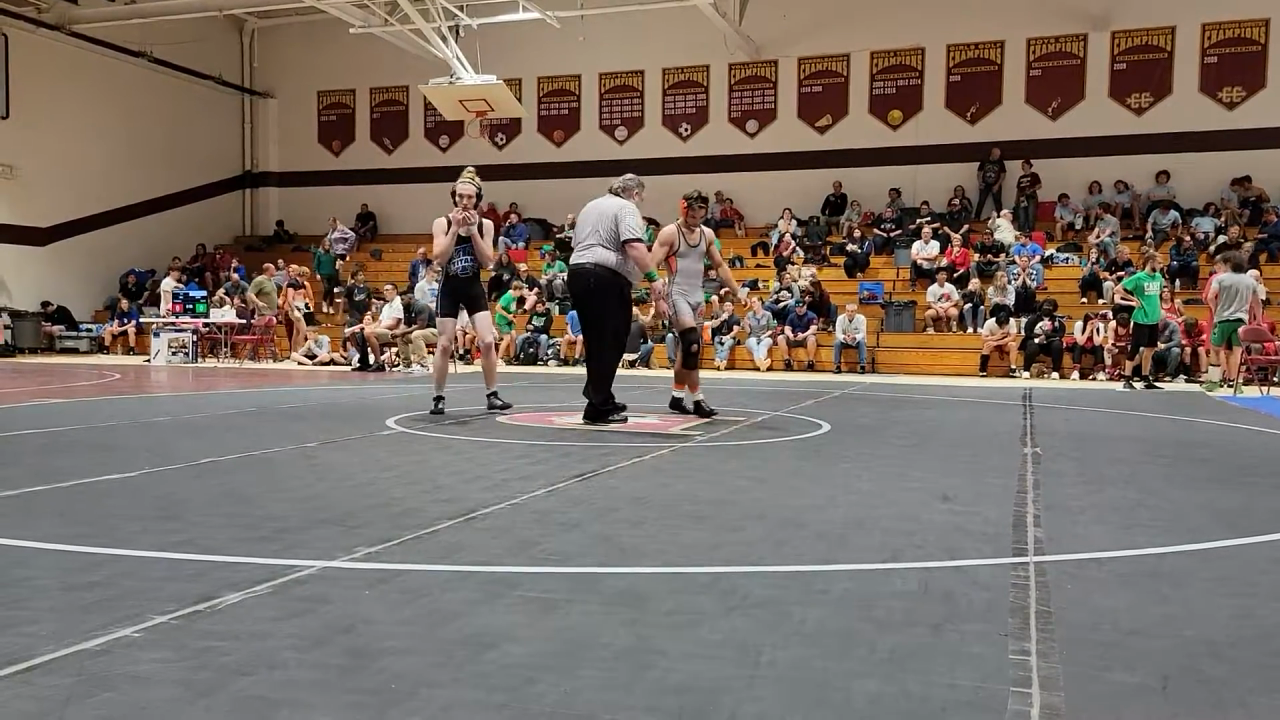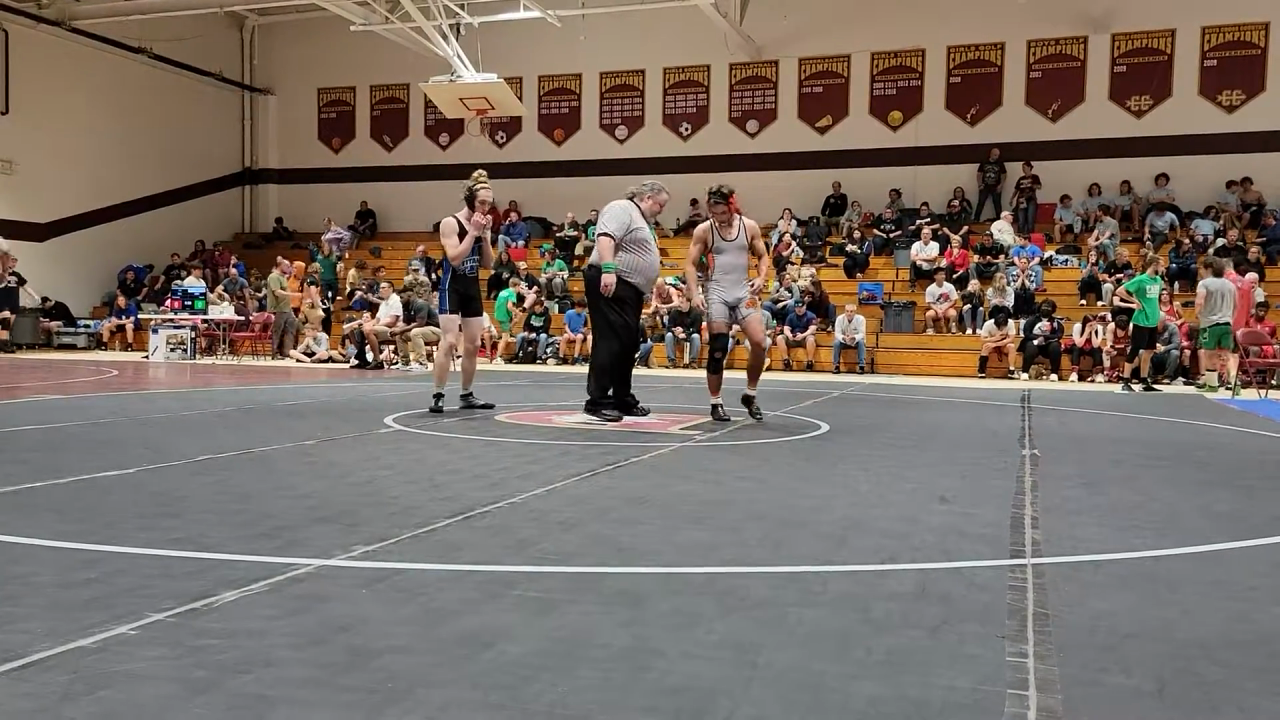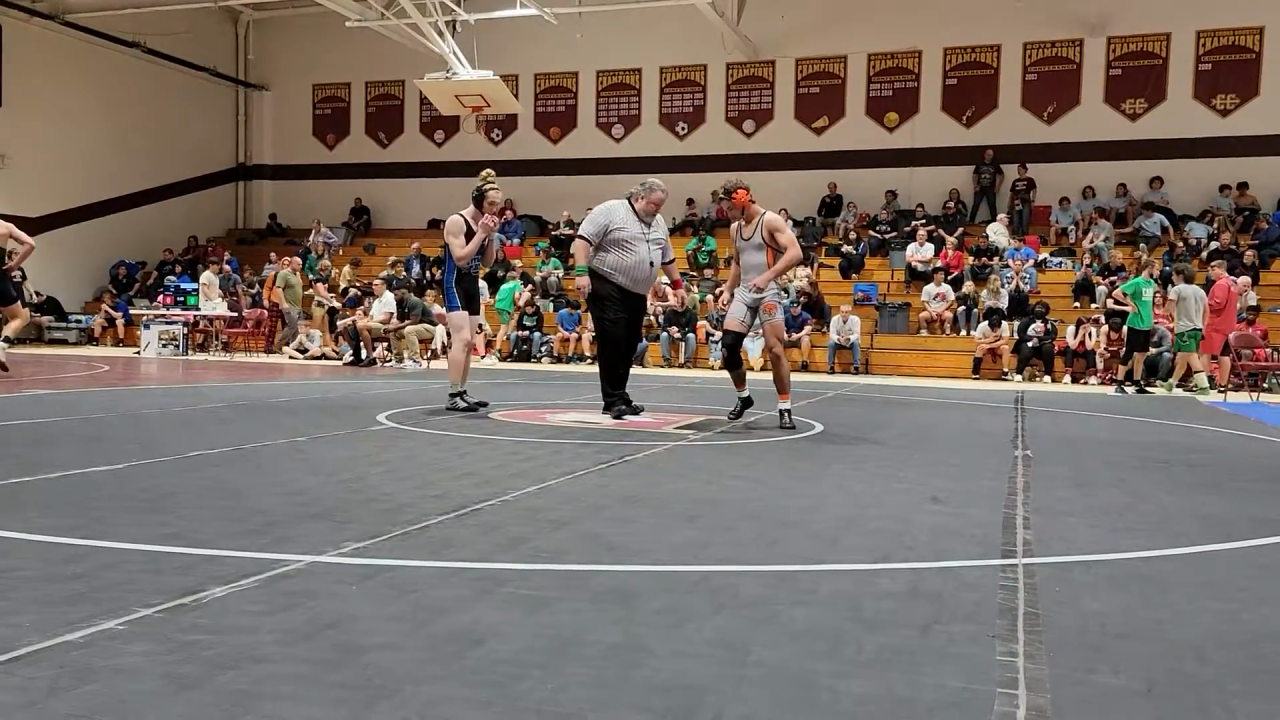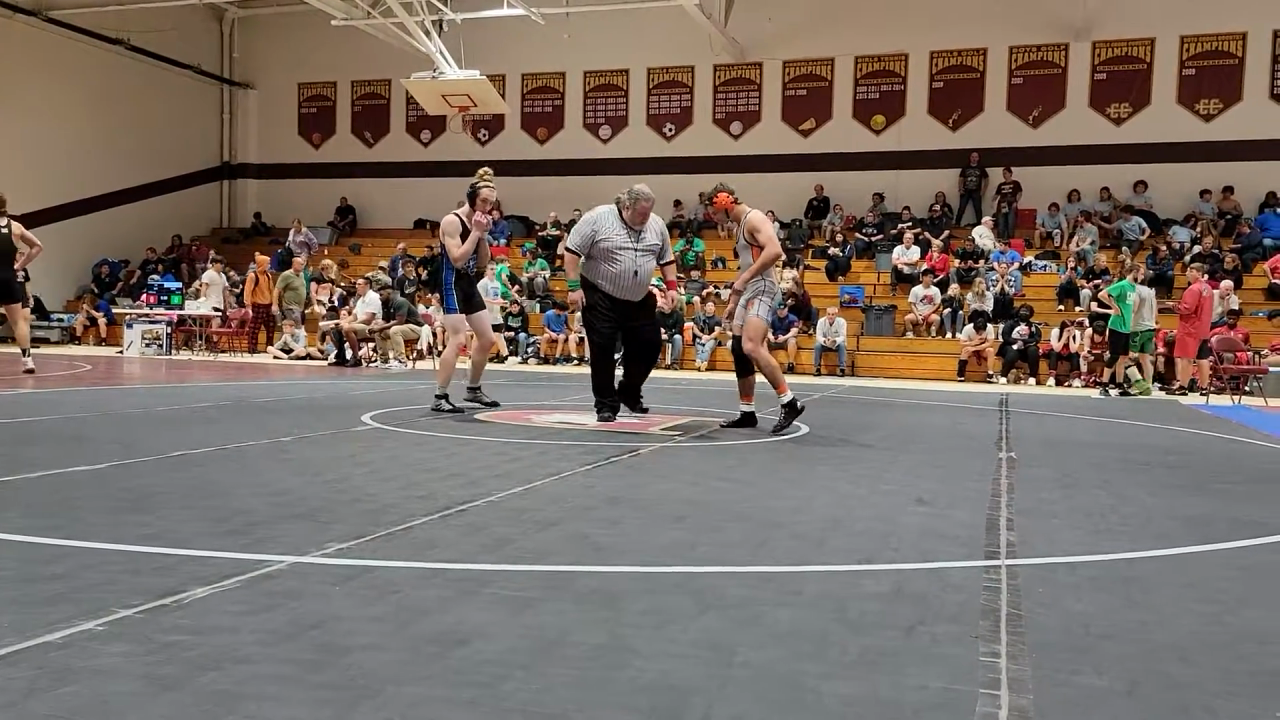
dt=0.4s
person 1, frame 1
left shoulder: (486, 224)
right shoulder: (442, 223)
left elbow: (487, 262)
right elbow: (439, 259)
left wrist: (473, 230)
right wrist: (455, 229)
left hip: (474, 288)
right hip: (449, 288)
left knee: (487, 341)
right knee: (445, 344)
left ankle: (492, 395)
right ankle: (438, 398)
person 1, frame 2
left shoulder: (483, 226)
right shoulder: (450, 223)
left elbow: (488, 263)
right elbow: (455, 259)
left wrist: (484, 235)
right wrist: (472, 232)
left hip: (473, 287)
right hip: (452, 286)
left knee: (473, 345)
right knee: (450, 341)
left ankle: (466, 395)
right ankle: (438, 396)
person 1, frame 3
left shoulder: (484, 224)
right shoulder: (456, 221)
left elbow: (487, 262)
right elbow: (460, 259)
left wrist: (491, 236)
right wrist: (481, 233)
left hip: (472, 285)
right hip: (455, 285)
left knee: (469, 343)
right knee: (462, 339)
left ankle: (461, 392)
right ankle: (453, 396)
person 1, frame 4
left shoulder: (479, 222)
right shoulder: (451, 221)
left elbow: (483, 262)
right elbow: (458, 260)
left wrist: (483, 235)
right wrist: (476, 232)
left hip: (470, 286)
right hip: (453, 286)
left knee: (487, 339)
right knee: (457, 340)
left ankle: (473, 388)
right ankle: (439, 398)
person 2, frame 1
left shoulder: (590, 207)
right shoulder: (626, 209)
left elbow: (579, 245)
right elbow: (634, 246)
right wrist: (653, 278)
left hip: (578, 276)
right hip: (605, 280)
left knee: (597, 342)
right knee: (608, 344)
left ankle: (600, 400)
right ankle: (599, 408)
person 2, frame 2
left shoulder: (640, 217)
right shoulder: (621, 209)
right elbow: (605, 238)
left wrist: (649, 287)
right wrist: (608, 271)
left hip: (628, 289)
right hip: (611, 284)
left knee: (628, 344)
right knee: (613, 341)
left ankle: (623, 400)
right ankle: (597, 401)
person 2, frame 3
left shoulder: (658, 223)
right shoulder: (610, 211)
left elbow: (667, 259)
right elbow: (582, 239)
left wrist: (678, 285)
right wrist: (581, 273)
left hip: (635, 294)
right hip: (606, 287)
left knee: (628, 346)
right knee: (612, 342)
left ankle: (619, 398)
right ankle: (613, 399)
person 2, frame 4
left shoulder: (657, 225)
right shoulder: (597, 218)
left elbow: (666, 258)
right elbow: (572, 252)
left wrist: (671, 286)
right wrist: (573, 286)
left hip: (638, 300)
right hip: (600, 298)
left knee: (650, 345)
right knee: (604, 351)
left ankle: (629, 394)
right ankle: (606, 405)
person 3, frame 1
left shoulder: (707, 234)
right shoulder: (669, 233)
left elbow: (720, 265)
right elbow: (652, 266)
left wrist: (736, 290)
left hip: (697, 296)
right hip: (677, 295)
left knee: (689, 348)
right knee: (691, 343)
left ankle: (678, 398)
right ankle: (696, 399)
person 3, frame 2
left shoulder: (750, 226)
right shoulder: (703, 230)
left elbow: (763, 255)
right elbow: (690, 264)
left wrist: (762, 277)
right wrist: (694, 293)
left hip: (744, 292)
right hip: (716, 293)
left knee: (759, 343)
right knee: (718, 350)
left ankle: (750, 396)
right ankle: (716, 403)
person 3, frame 3
left shoulder: (772, 221)
right shoulder: (735, 228)
left elbow: (795, 253)
left wrist: (768, 276)
right wrist: (727, 291)
left hip: (768, 293)
right hip: (743, 293)
left knee: (775, 351)
right knee: (729, 345)
left ankle: (785, 409)
right ankle: (743, 396)
person 3, frame 4
left shoulder: (755, 219)
right shoulder: (739, 226)
left elbow: (775, 251)
left wrist: (745, 278)
right wrist: (732, 300)
left hip: (763, 289)
right hip: (748, 293)
left knee: (751, 348)
right knee: (739, 351)
left ankle: (789, 402)
right ankle: (747, 412)
